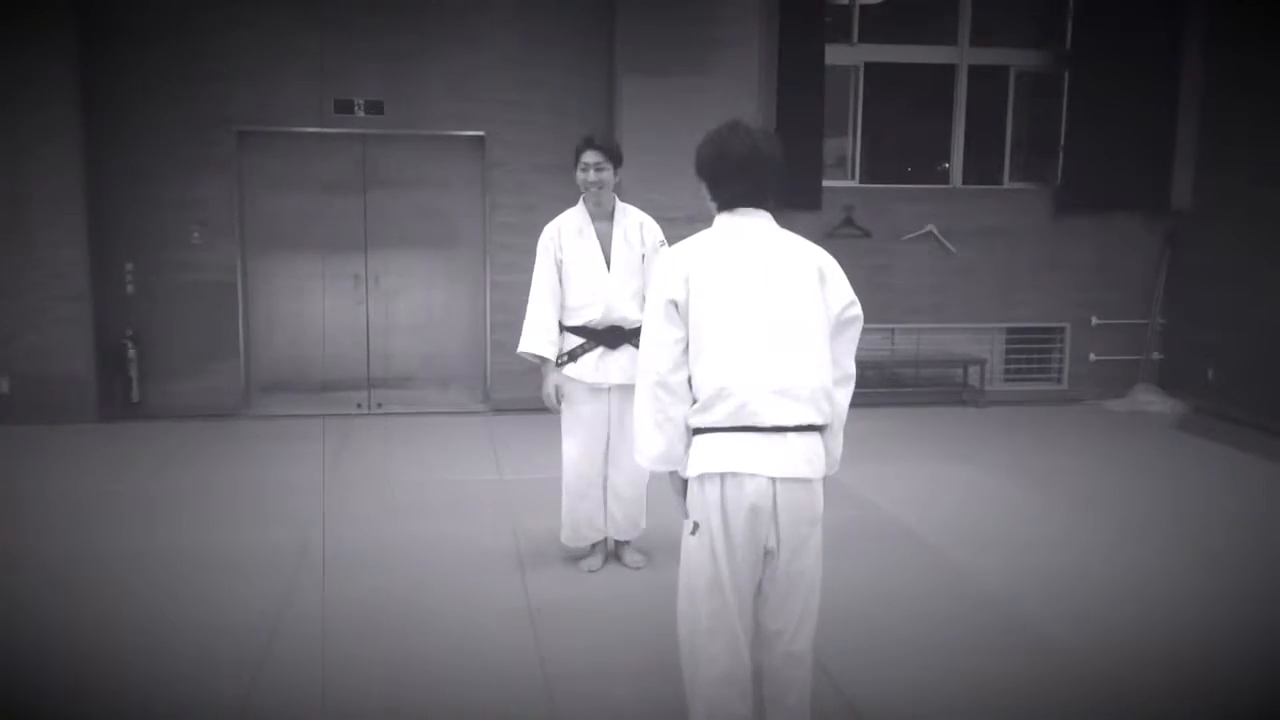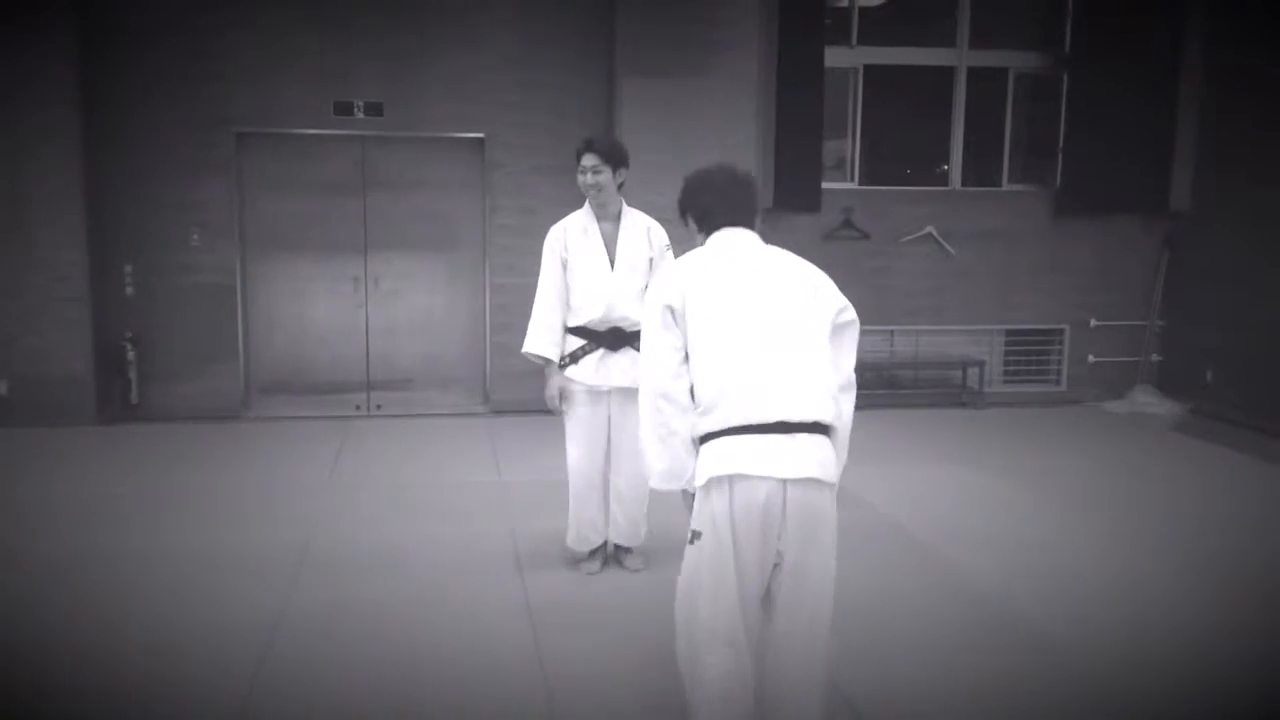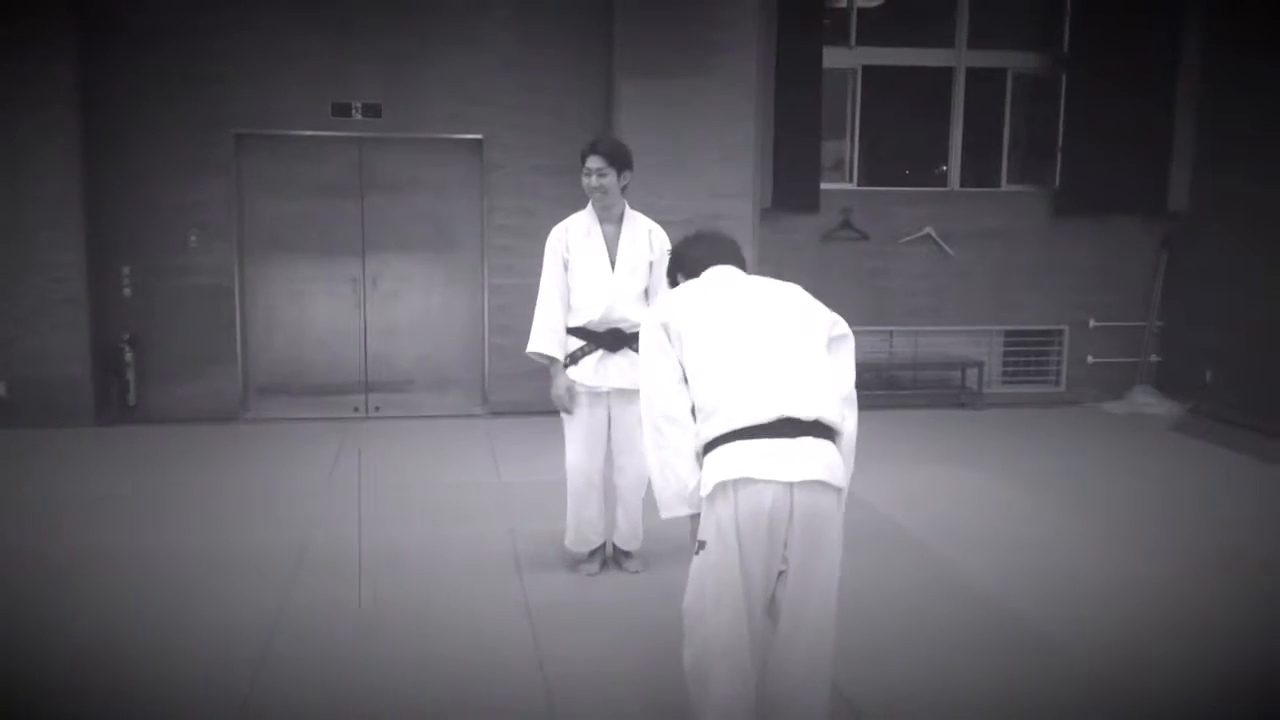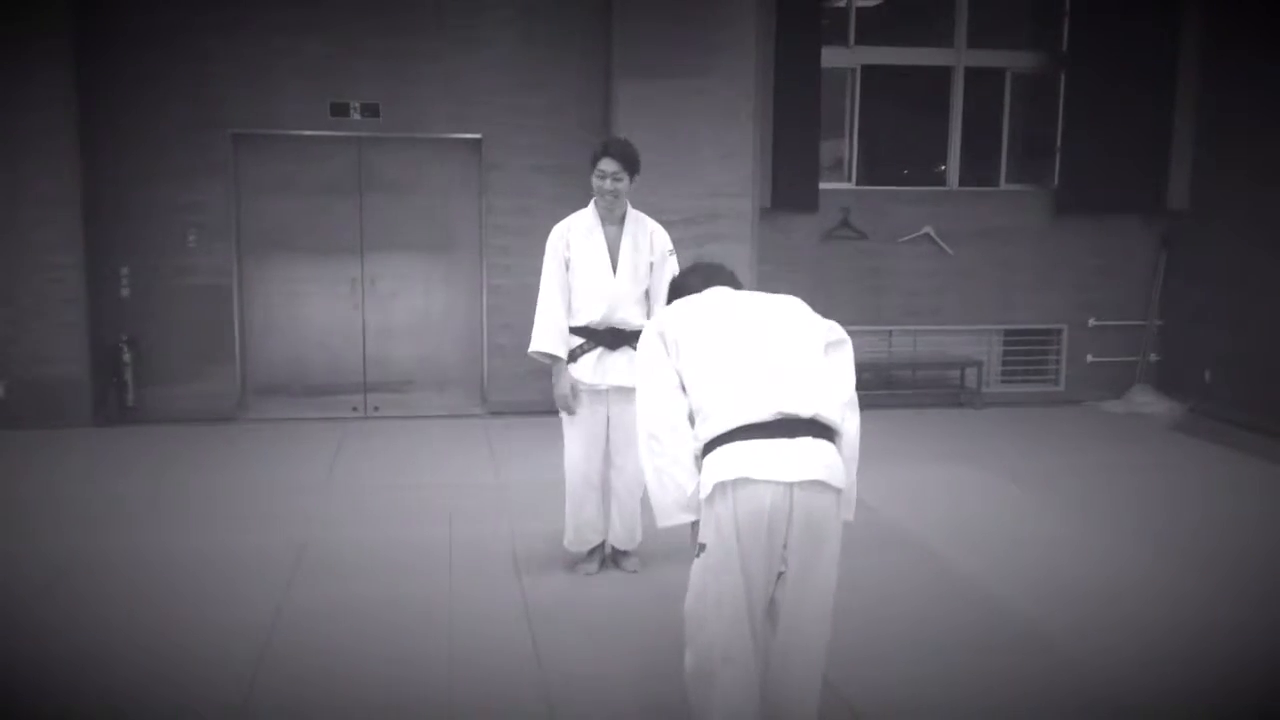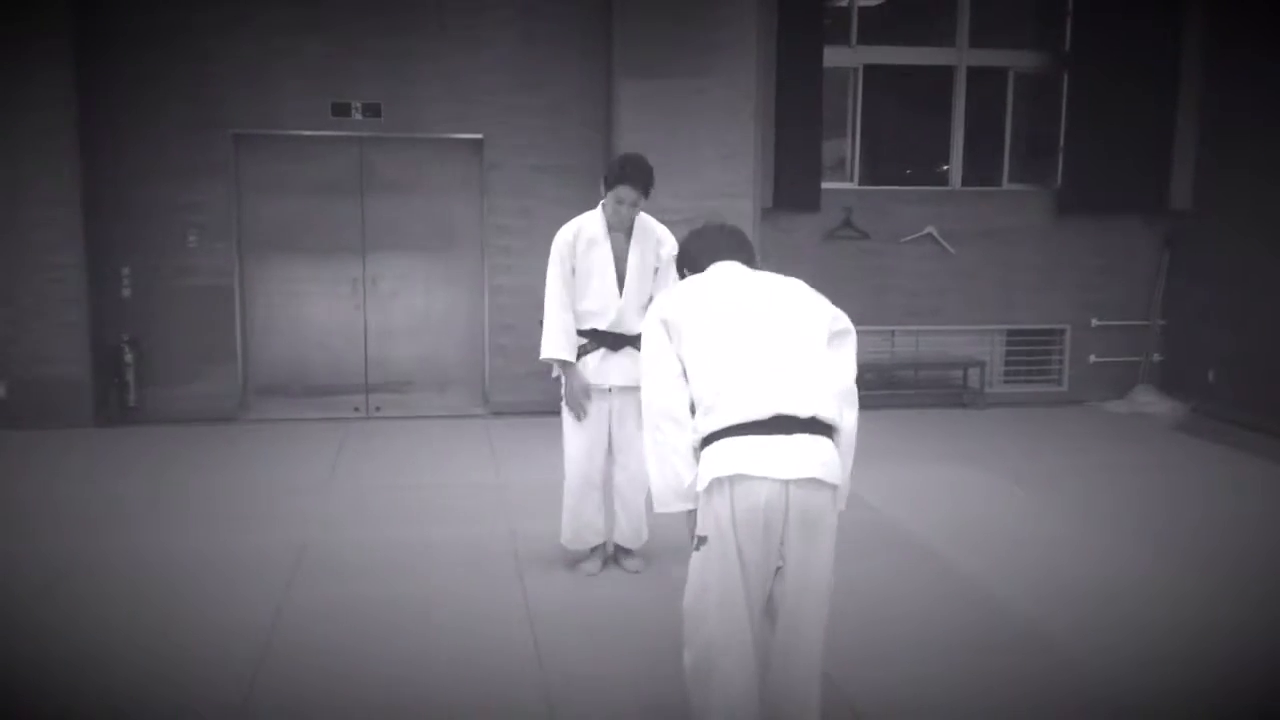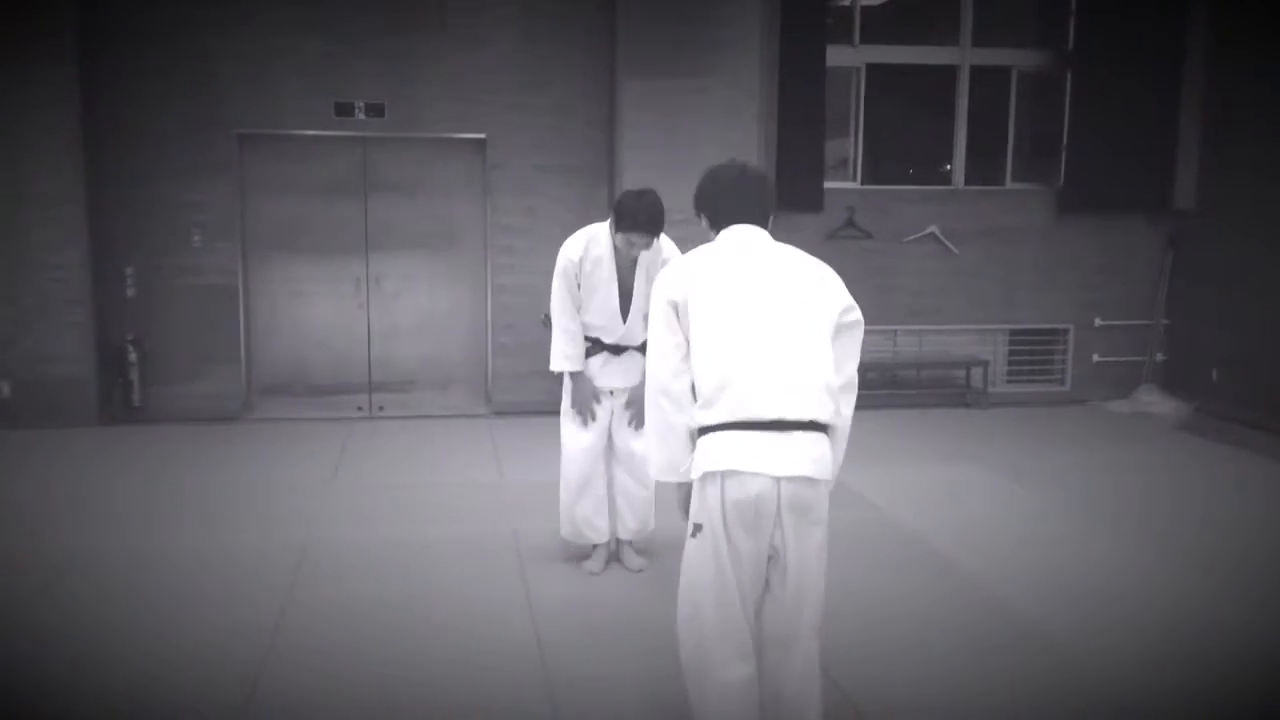
dt=0.2s
person 1, frame 1
left shoulder: (683, 262)
right shoulder: (816, 262)
left elbow: (663, 375)
right elbow: (840, 371)
left wrist: (676, 462)
left hip: (724, 462)
right hip: (800, 462)
left knee: (715, 628)
right knee: (790, 627)
person 1, frame 2
left shoulder: (678, 277)
right shoulder: (809, 275)
left elbow: (666, 389)
right elbow: (842, 383)
left wrist: (683, 478)
left hip: (734, 463)
right hip: (811, 462)
left knee: (715, 629)
right knee: (799, 629)
person 1, frame 3
left shoulder: (672, 306)
right shoulder: (797, 297)
left elbow: (667, 415)
right elbow: (843, 396)
left wrist: (688, 504)
right wrist: (835, 487)
left hip: (740, 468)
right hip: (820, 466)
left knee: (720, 634)
right knee: (804, 634)
person 1, frame 4
left shoulder: (668, 321)
right shoulder: (797, 310)
left elbow: (663, 428)
right elbow: (845, 409)
left wrist: (689, 513)
right wrist: (841, 503)
left hip: (740, 472)
right hip: (819, 469)
left knee: (721, 637)
right knee: (801, 636)
person 1, frame 5
left shoulder: (673, 302)
right shoulder: (805, 294)
left elbow: (667, 413)
right elbow: (843, 398)
left wrist: (687, 498)
right wrist: (831, 493)
left hip: (736, 467)
right hip: (816, 463)
left knee: (721, 636)
right knee: (798, 631)
person 1, frame 6
left shoulder: (683, 274)
right shoulder: (818, 272)
left elbow: (667, 384)
right elbow: (843, 380)
left wrist: (681, 472)
left hip: (730, 460)
right hip: (807, 458)
left knee: (717, 628)
right knee: (794, 627)
person 2, frame 1
left shoulder: (644, 228)
right shoulder: (558, 232)
right elbow: (545, 300)
right wrist: (547, 369)
left hip: (632, 356)
right hip: (581, 358)
left knee: (631, 458)
right knee: (582, 460)
left ankle: (624, 537)
right ankle: (593, 540)
person 2, frame 2
left shoulder: (650, 232)
right shoulder: (563, 233)
right elbow: (550, 301)
right wrist: (551, 370)
left hip: (635, 360)
right hip: (582, 360)
left knee: (633, 463)
right knee: (585, 462)
left ankle: (625, 542)
right ankle: (592, 544)
person 2, frame 3
left shoulder: (652, 236)
right shoulder: (565, 234)
right elbow: (552, 302)
right wrist: (557, 370)
left hip: (634, 362)
right hip: (583, 361)
left knee: (633, 465)
right knee: (583, 465)
left ankle: (625, 545)
right ankle: (591, 545)
person 2, frame 4
left shoulder: (654, 235)
right shoulder: (565, 233)
left elbow: (666, 305)
right elbow: (553, 302)
right wrist: (559, 368)
left hip: (633, 361)
right hip: (583, 360)
left knee: (631, 464)
right knee: (582, 464)
left ankle: (622, 544)
right ankle: (590, 545)
person 2, frame 5
left shoulder: (661, 239)
right shoulder: (571, 235)
right elbow: (559, 306)
right wrist: (569, 371)
left hip: (636, 361)
right hip: (586, 358)
left knee: (634, 461)
right knee: (583, 462)
left ankle: (626, 542)
right ankle: (592, 543)
person 2, frame 6
left shoulder: (667, 256)
right shoulder: (576, 251)
right elbow: (565, 318)
left wrist: (648, 386)
right wrist: (578, 379)
left hip: (637, 365)
right hip: (589, 361)
left knee: (636, 457)
right knee: (581, 457)
left ankle: (627, 538)
right ankle: (598, 540)
